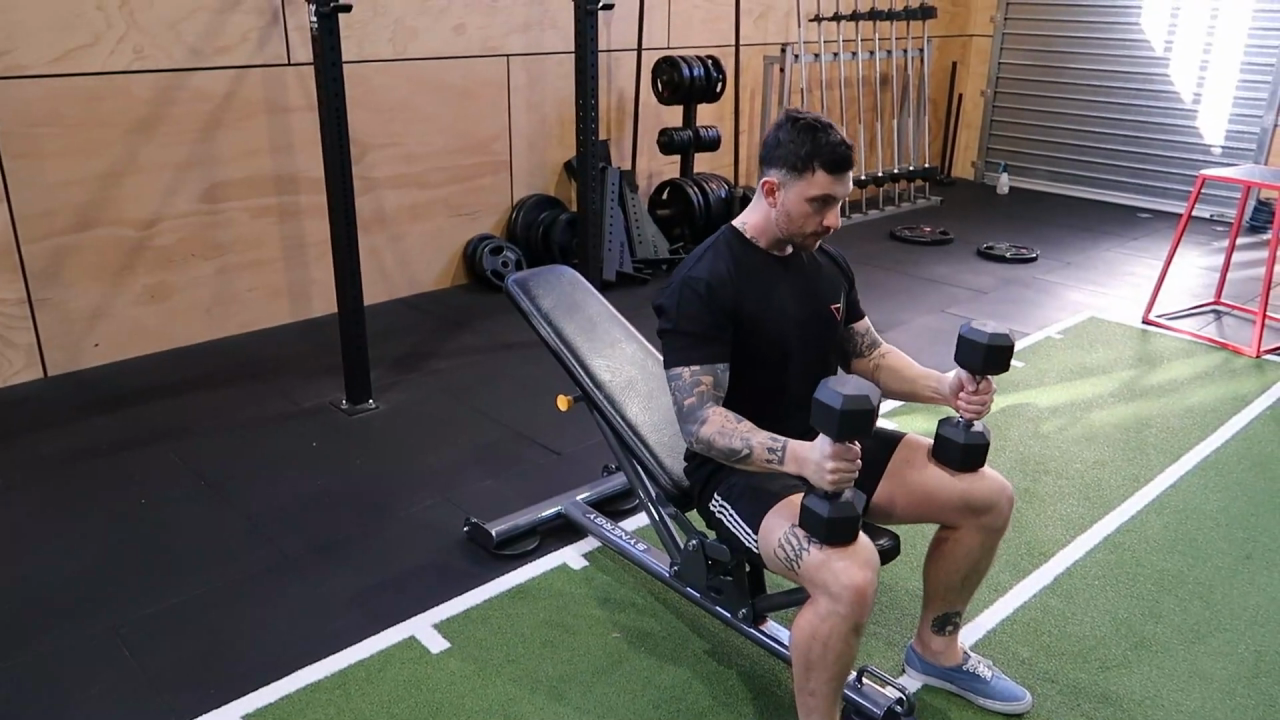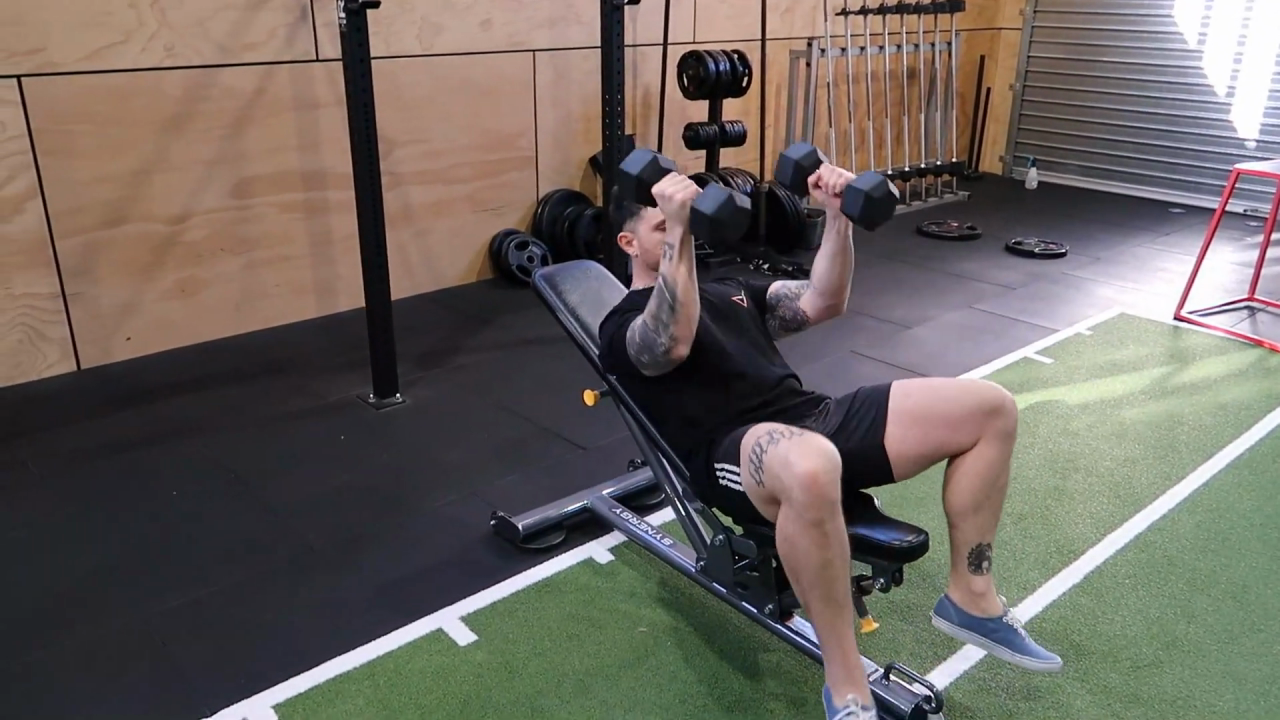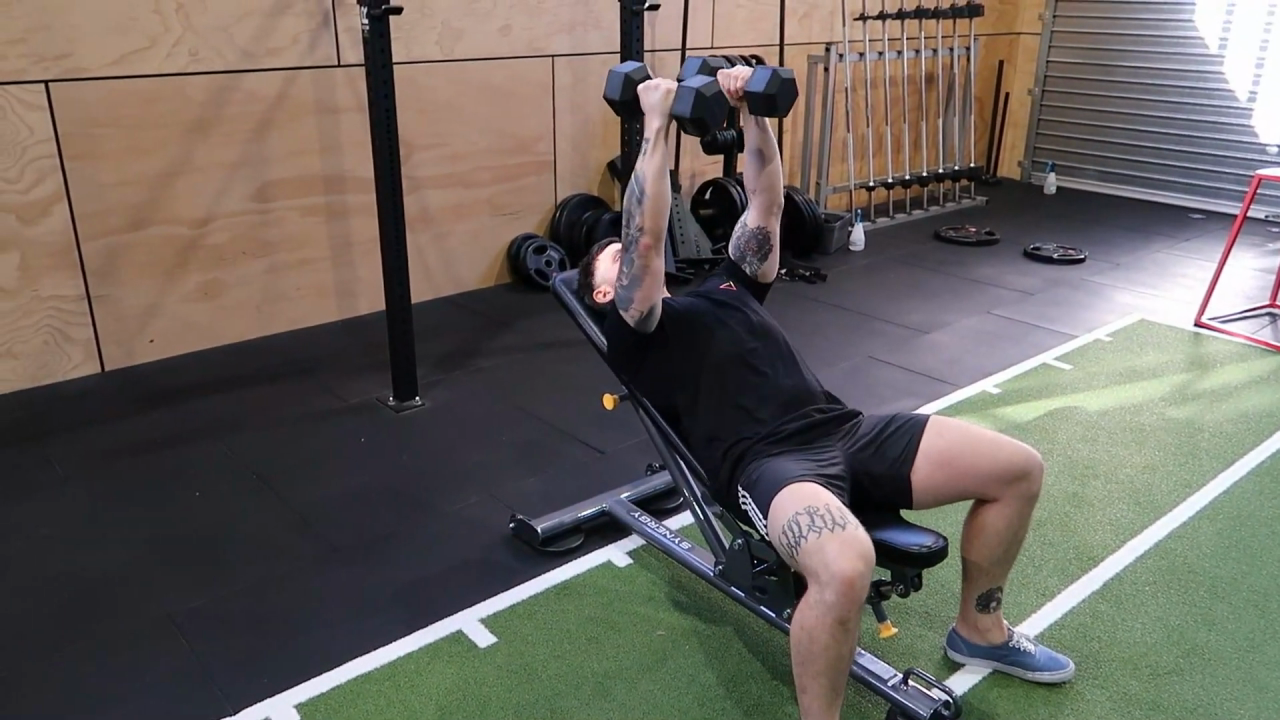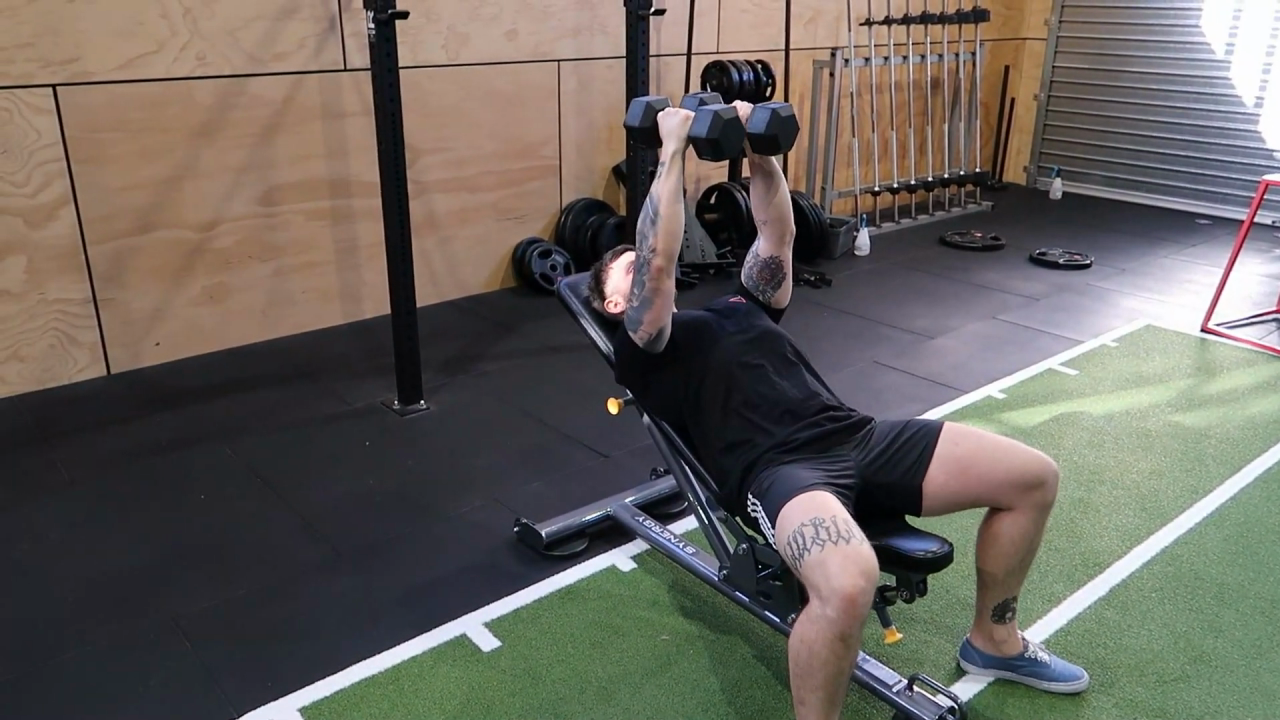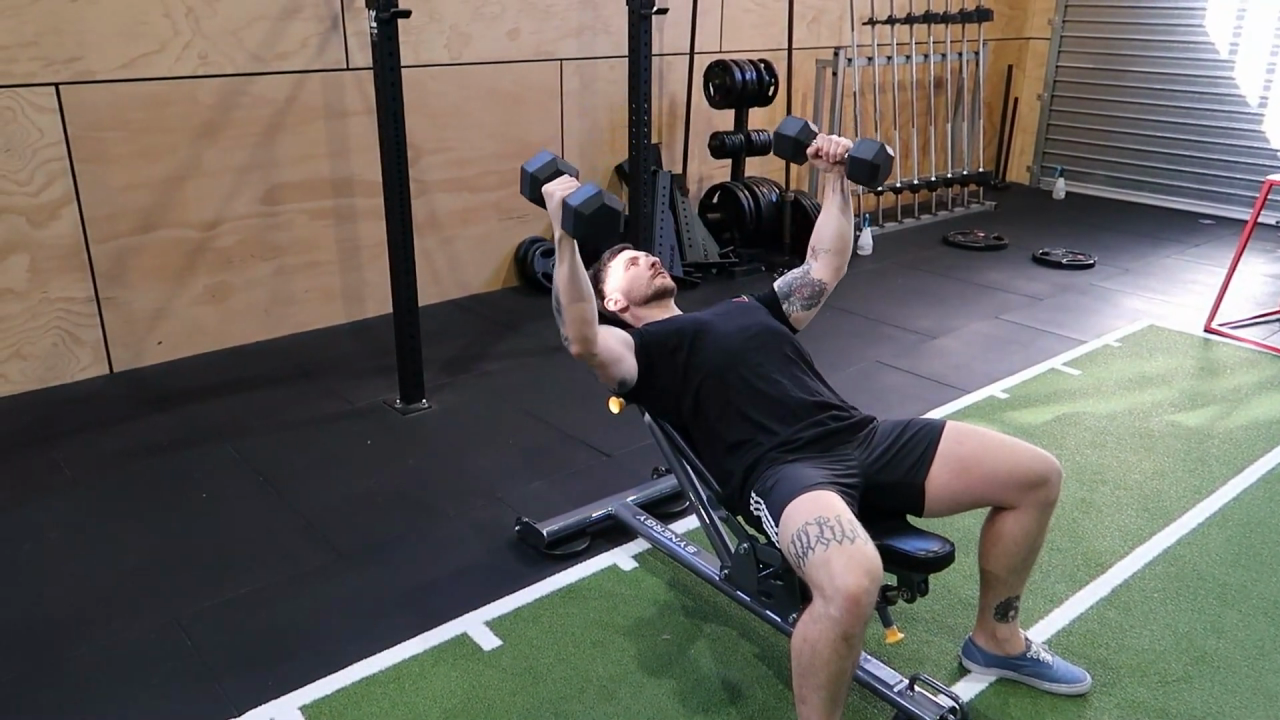
dt=1s
person 1, frame 1
left shoulder: (823, 264)
right shoulder: (704, 283)
left elbow: (869, 357)
right elbow: (698, 422)
left wrist: (944, 386)
right wrist: (800, 459)
left hip: (826, 445)
right hip: (742, 470)
left knee: (988, 496)
right knee: (850, 579)
left ankle: (936, 648)
person 1, frame 2
left shoulder: (729, 288)
right shoulder: (624, 324)
left elbow: (823, 302)
right elbow: (671, 344)
left wrist: (836, 218)
right wrist: (678, 236)
left hip: (815, 424)
right hip: (735, 456)
left knee: (989, 408)
right knee: (810, 469)
left ankle: (971, 598)
person 1, frame 3
left shoulder: (725, 289)
right shoulder: (635, 334)
left elbow: (766, 202)
right elbow: (646, 235)
left wrist: (751, 109)
right wrist: (657, 123)
left hip: (843, 432)
right hip: (765, 463)
left knee: (1018, 470)
right knee: (846, 568)
left ankle: (979, 630)
person 1, frame 4
left shoulder: (741, 304)
right shoulder: (644, 346)
left elbow: (777, 233)
right elbow: (660, 257)
left wrist: (754, 146)
right wrist: (673, 148)
left hip: (855, 438)
right hip: (777, 469)
left knee: (1034, 477)
right knee: (847, 584)
left ankle: (994, 640)
person 1, frame 5
left shoulder: (747, 306)
right shoulder: (640, 347)
left elbow: (824, 267)
right elbow: (583, 342)
left wrist: (834, 178)
right wrist: (566, 231)
left hip: (859, 436)
right hip: (780, 469)
left knee: (1037, 475)
right knee: (851, 584)
left ankle: (996, 639)
